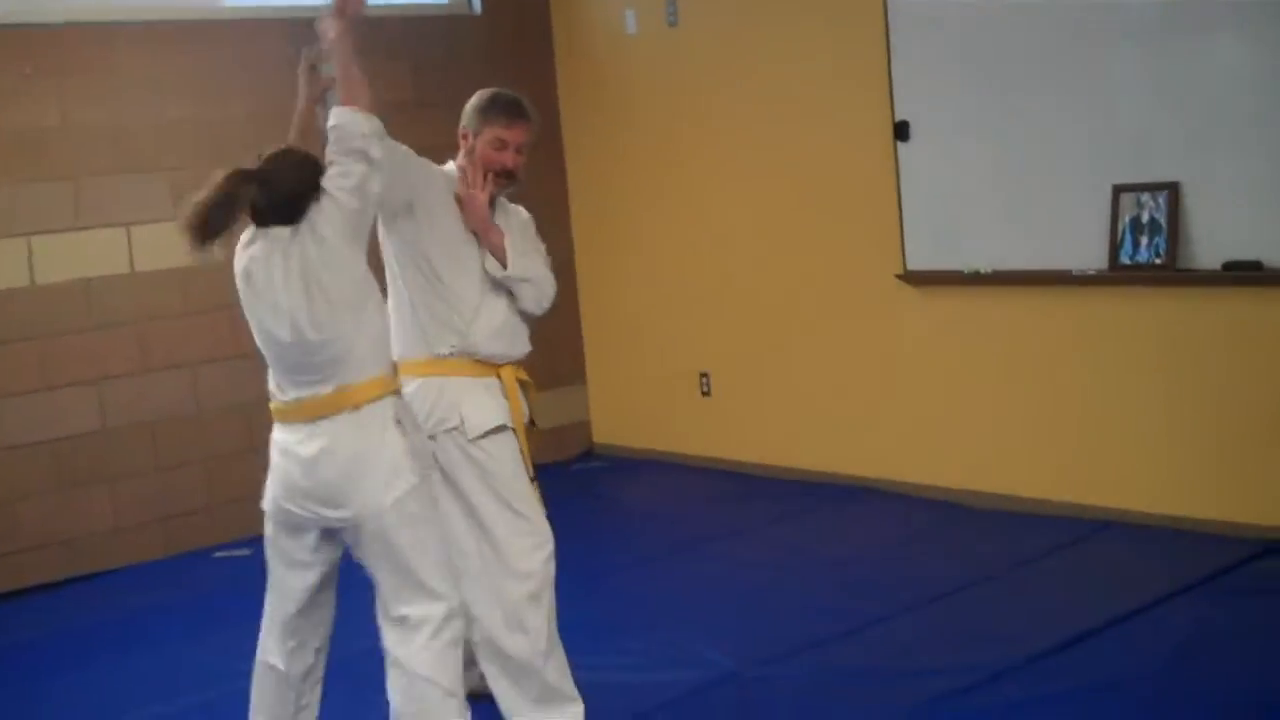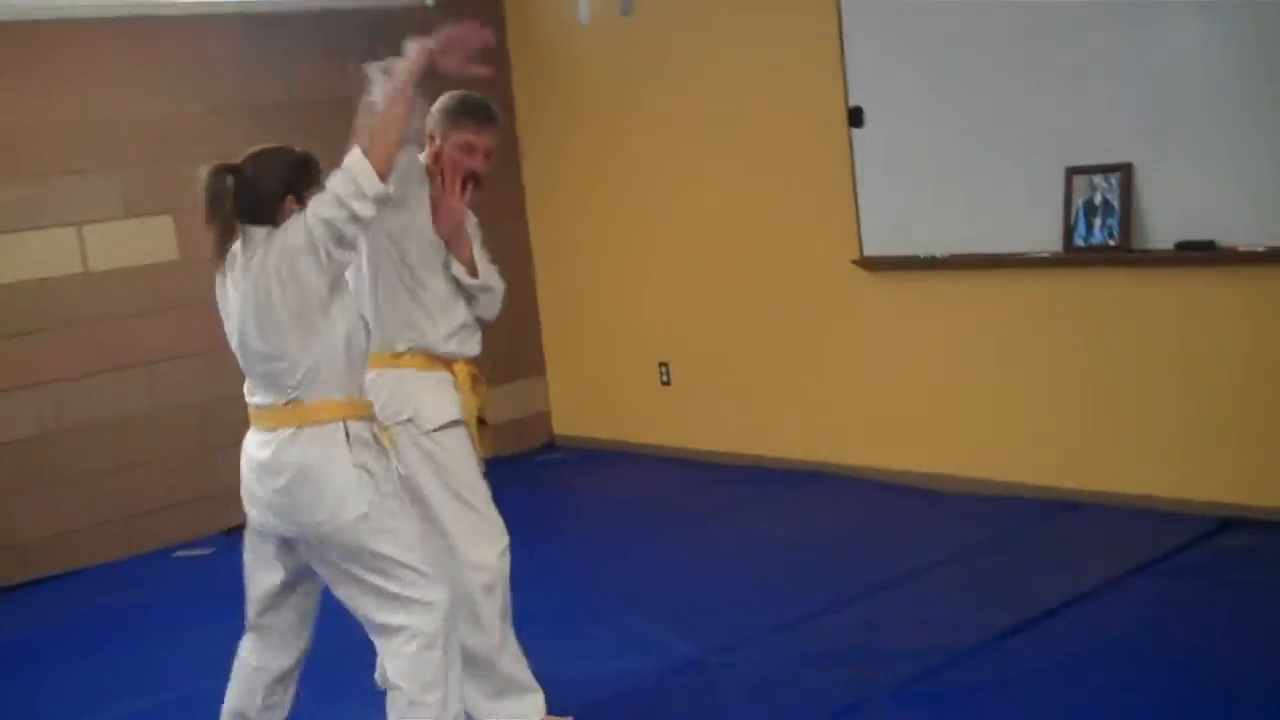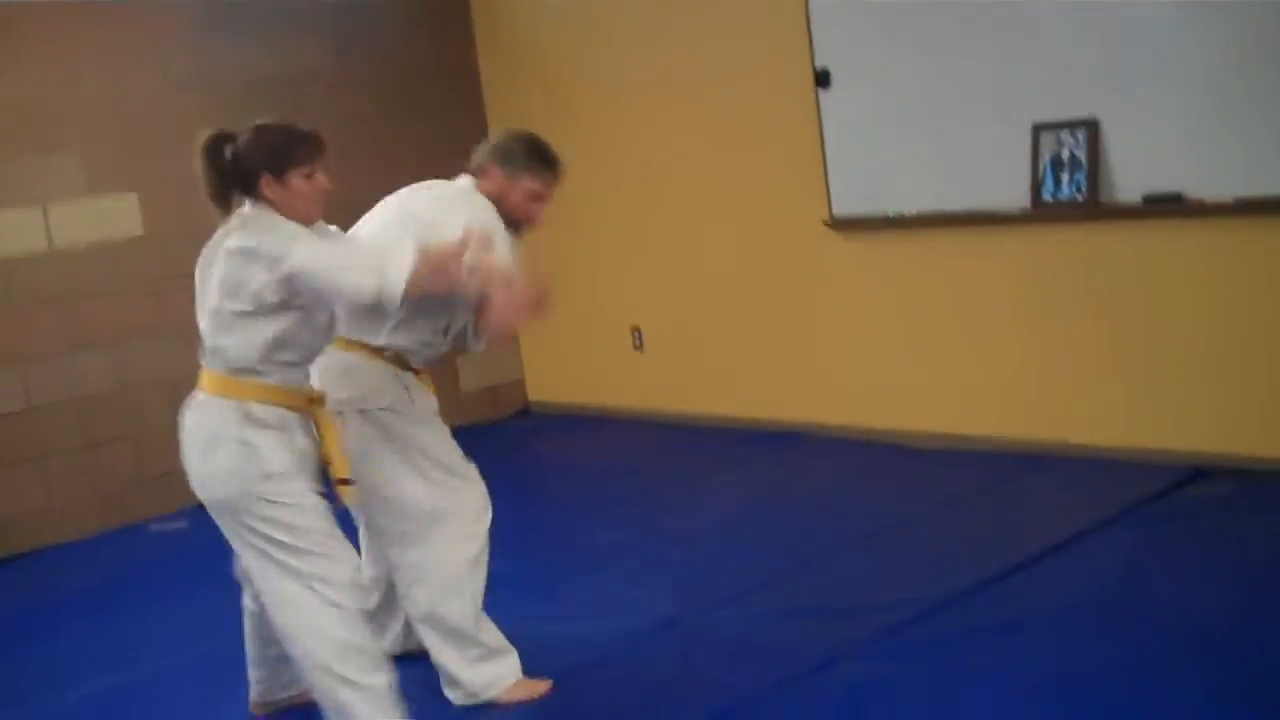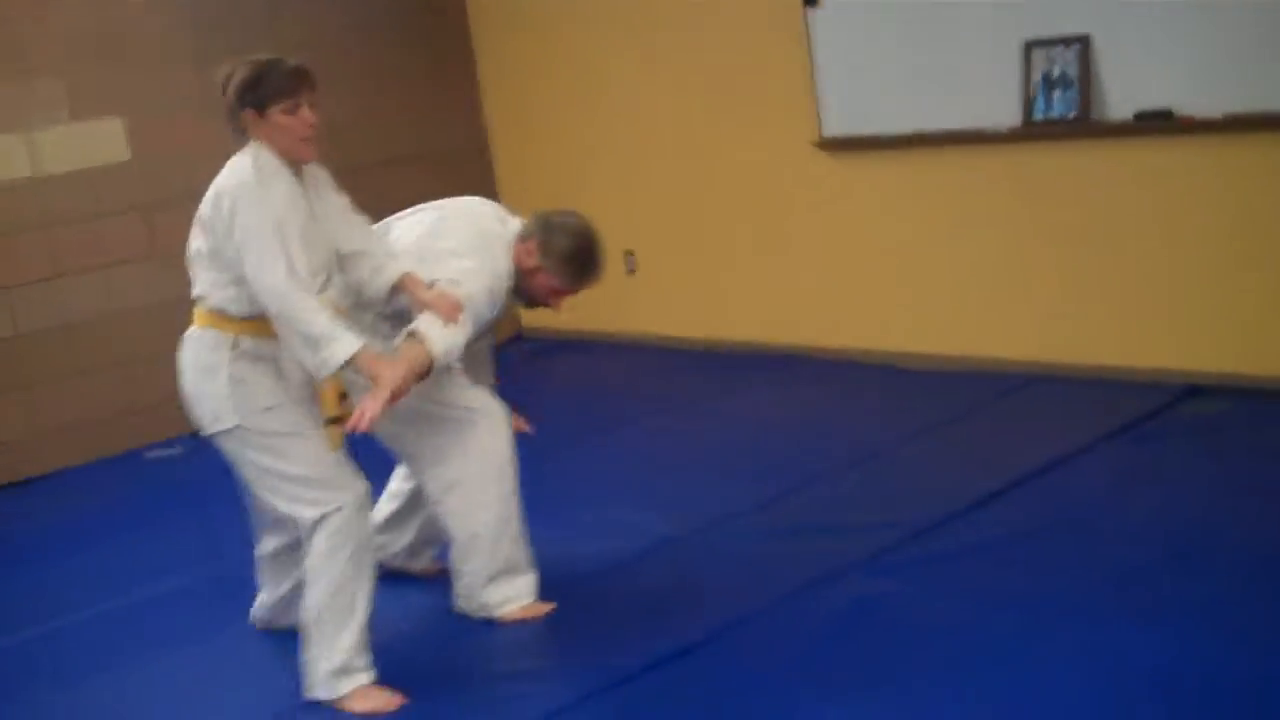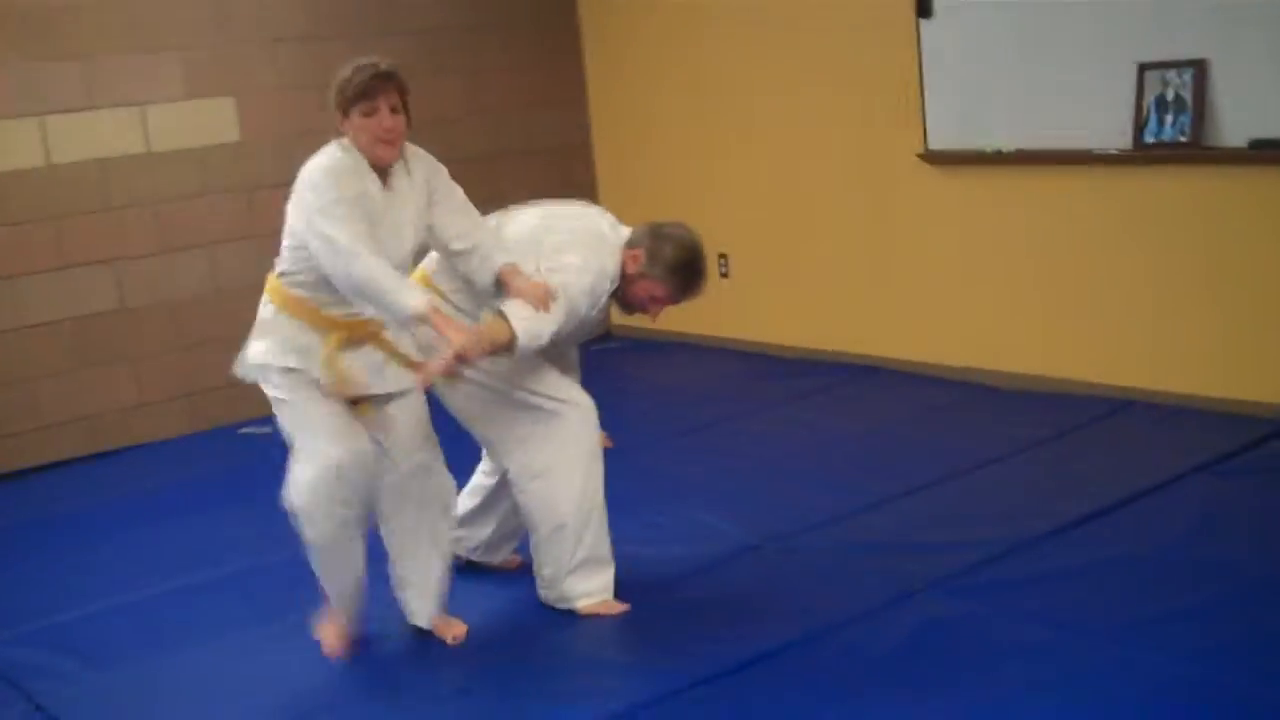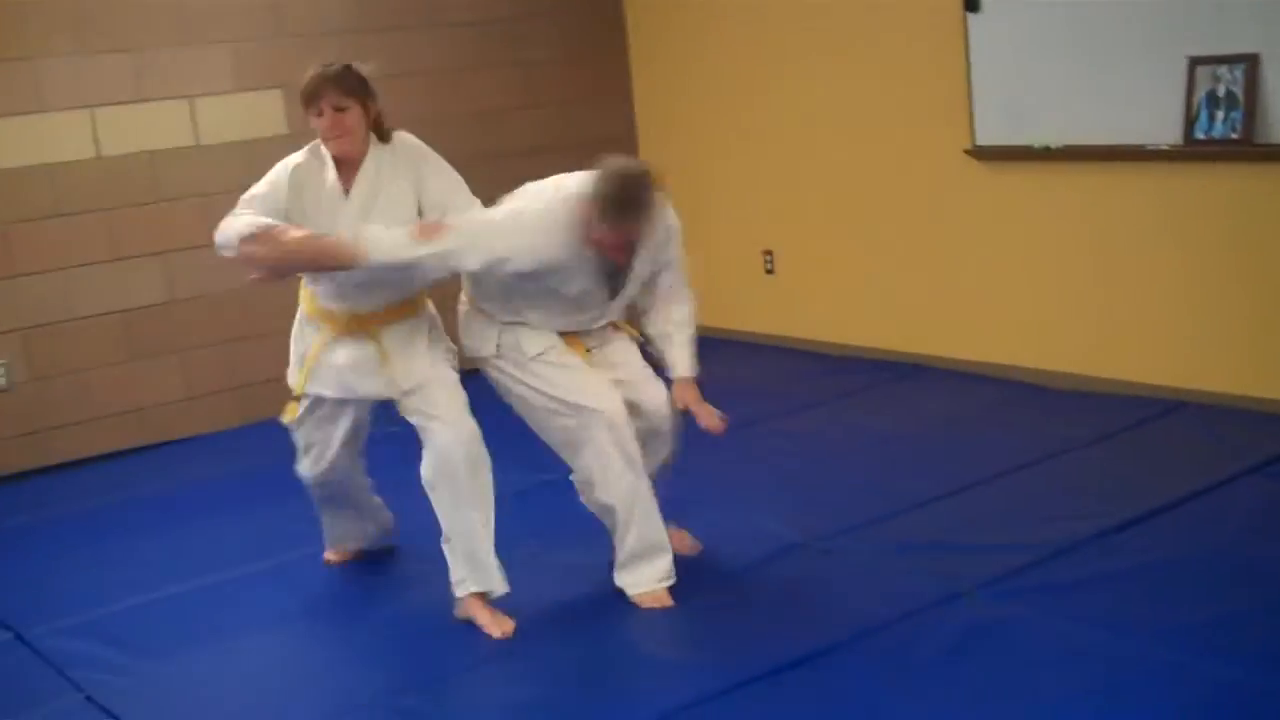
dt=0.3s
person 1, frame 1
left shoulder: (250, 256)
right shoulder: (329, 239)
left elbow: (262, 193)
right elbow: (356, 143)
left wrist: (305, 102)
left hip: (297, 457)
right hip: (366, 448)
left knee: (293, 618)
right knee: (421, 611)
person 1, frame 2
left shoulder: (237, 261)
right shoulder: (297, 252)
left elbow: (353, 192)
right elbow: (365, 172)
right wrist: (420, 60)
left hip: (270, 462)
right hip: (330, 461)
left knee: (275, 622)
right knee: (413, 608)
person 1, frame 3
left shoulder: (253, 234)
right shoulder: (267, 243)
left elbow: (348, 257)
right elbow: (359, 268)
left wrist: (446, 256)
right wrist: (465, 273)
left hip: (227, 430)
right hip: (242, 436)
left knee: (273, 572)
right knee: (323, 580)
person 1, frame 4
left shoulder: (303, 173)
right shoulder: (249, 187)
left elbow: (354, 244)
right elbow: (286, 294)
left wrist: (419, 290)
right wrist: (372, 360)
left hip: (275, 359)
right hip: (239, 366)
left knee: (289, 499)
right knee: (334, 501)
left ankle: (281, 603)
person 1, frame 5
left shoulder: (418, 166)
right shoulder: (327, 177)
left elbow: (463, 236)
right elbow: (354, 263)
left wrist: (513, 280)
right wrist: (438, 320)
left hip: (370, 340)
right hip: (300, 341)
left knee: (413, 465)
right knee: (331, 472)
left ankle: (427, 602)
right ankle: (343, 601)
person 1, frame 6
left shoulder: (408, 157)
right shoulder: (298, 173)
left elbow: (465, 222)
right elbow: (240, 224)
right wrist: (269, 235)
left hip: (406, 332)
right hip: (330, 337)
left knee: (455, 444)
right knee: (323, 463)
left ankle: (478, 590)
right ankle: (361, 530)
person 2, frame 1
left shoulder: (514, 220)
right shoulder: (414, 187)
left elbow: (539, 295)
left wrist: (485, 229)
left hip: (488, 400)
right hip: (448, 402)
left knee: (462, 553)
right knee: (517, 554)
person 2, frame 2
left shoulder: (448, 210)
right shoulder: (399, 184)
left elbow: (487, 303)
right elbow: (386, 92)
left wrist: (458, 240)
left hip: (431, 393)
right hip: (406, 395)
left knee: (427, 543)
right knee: (470, 548)
person 2, frame 3
left shoulder: (431, 205)
right shoulder: (470, 214)
left elbow: (455, 318)
left wrist: (484, 314)
right wrist: (501, 307)
left hip: (344, 369)
right hip: (362, 378)
left knee: (396, 519)
right knee: (452, 508)
left ankle: (385, 632)
right ankle: (479, 675)
person 2, frame 4
left shoulder: (498, 228)
right shoulder: (480, 268)
left elbow: (466, 332)
right elbow: (439, 330)
left wrist: (485, 396)
left hip: (369, 320)
left knee: (452, 432)
right knee: (475, 430)
left ankle: (389, 549)
right ankle: (496, 588)
person 2, frame 5
left shoulder: (605, 239)
right shoulder: (586, 269)
left elbow: (558, 329)
right elbow: (533, 314)
left wrist: (566, 395)
right wrist: (470, 348)
left hip: (469, 314)
right hip: (450, 324)
left knee: (536, 429)
right knee: (564, 425)
left ankle: (471, 540)
right ankle: (575, 583)
person 2, frame 6
left shoulder: (657, 220)
right shoulder: (543, 222)
left elbow: (667, 293)
right elbow: (433, 243)
left wrist: (683, 376)
right wrist: (303, 253)
left hip: (590, 328)
right hip: (511, 332)
left knee: (652, 414)
right knee: (602, 420)
left ankle: (646, 523)
right ankle: (647, 571)
